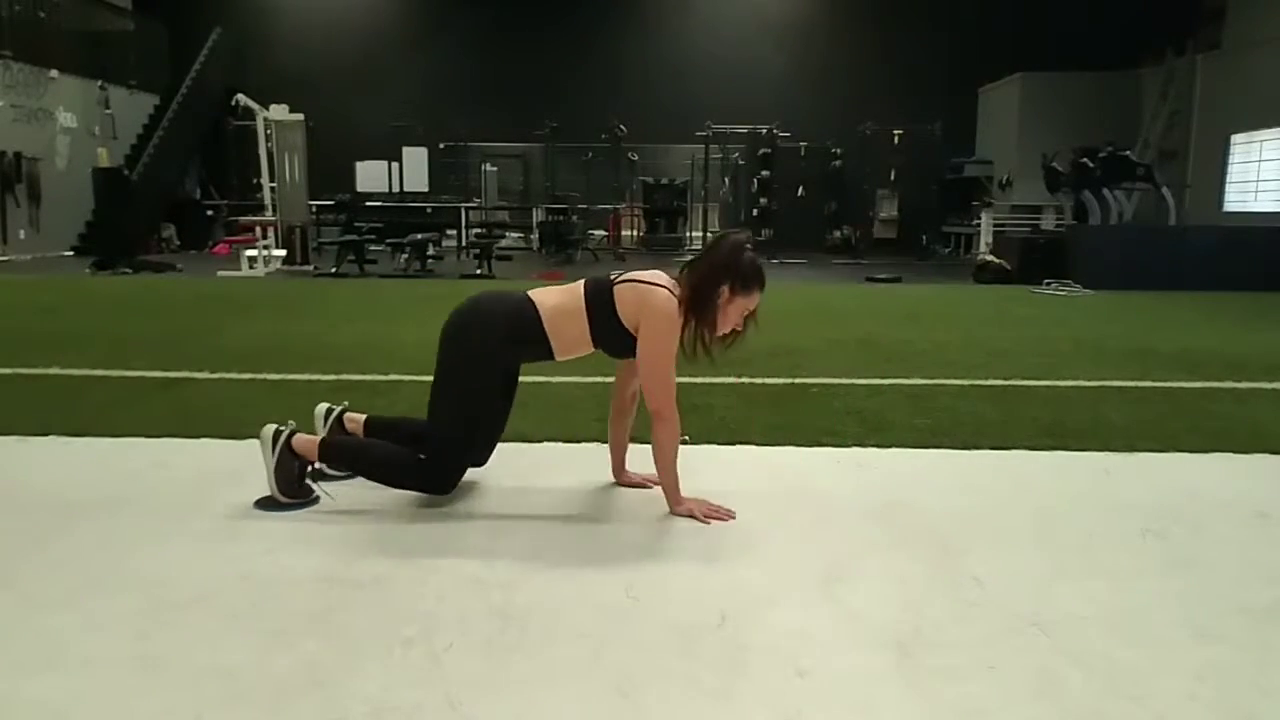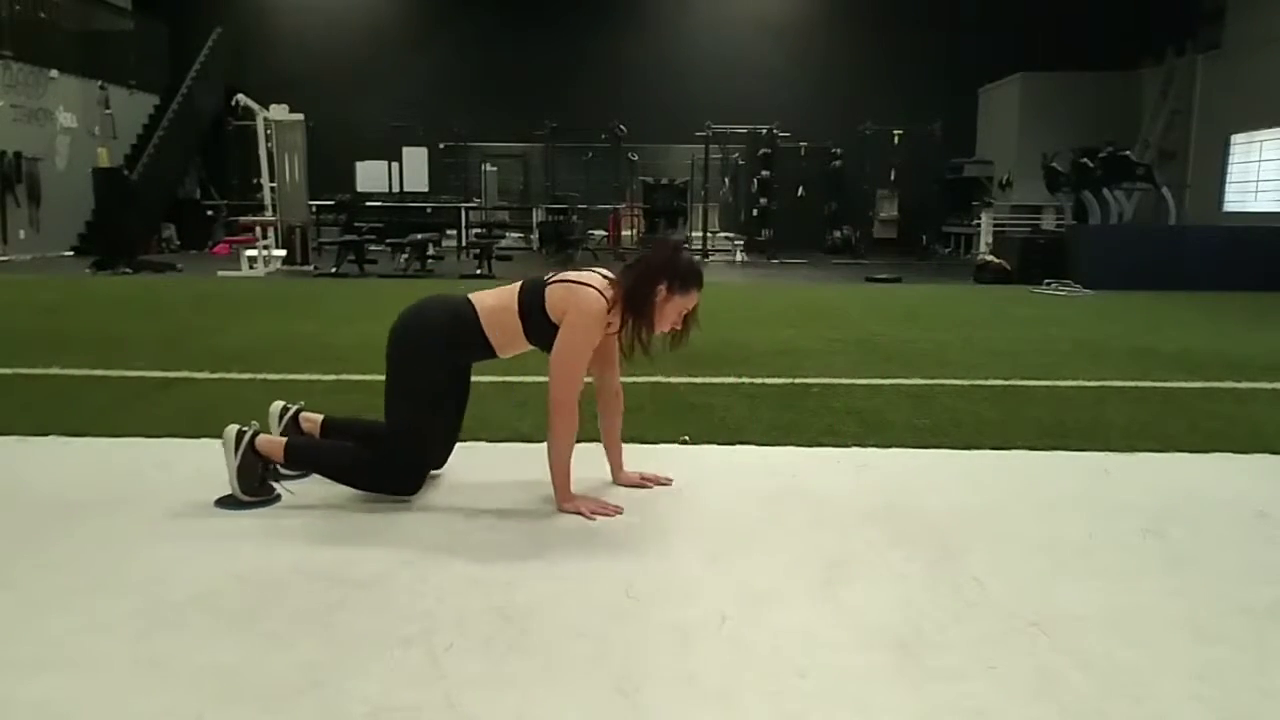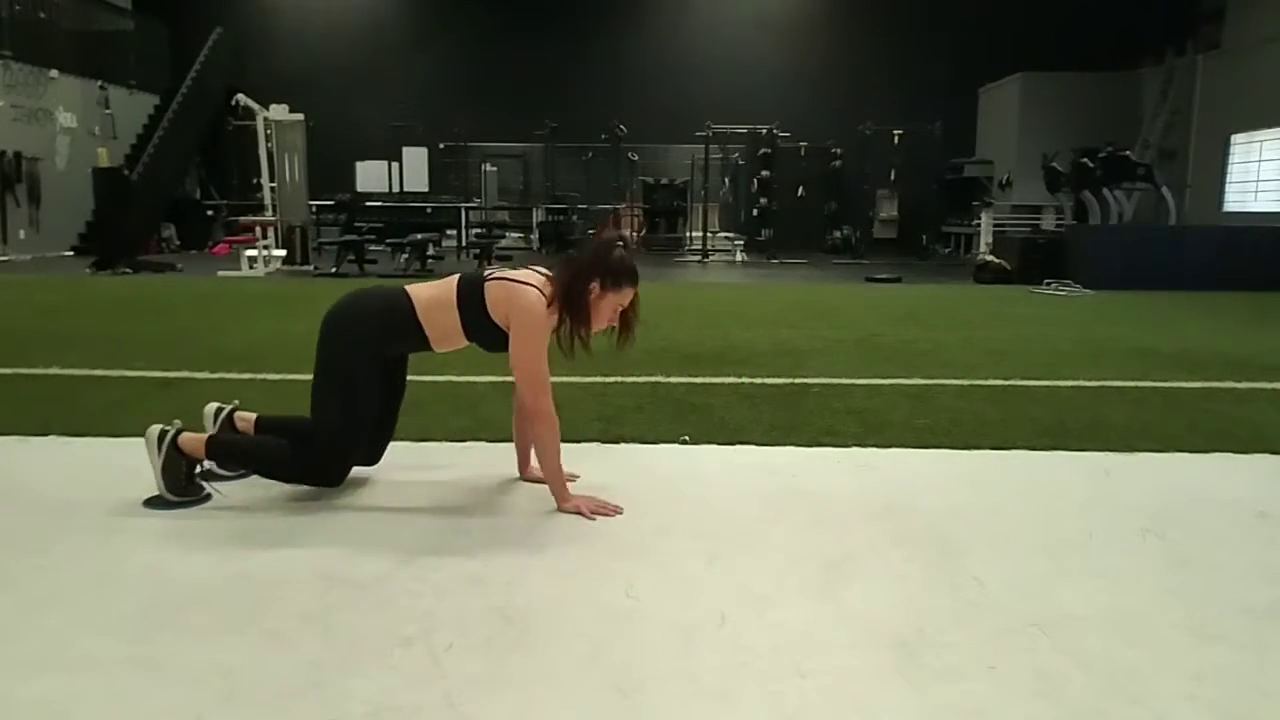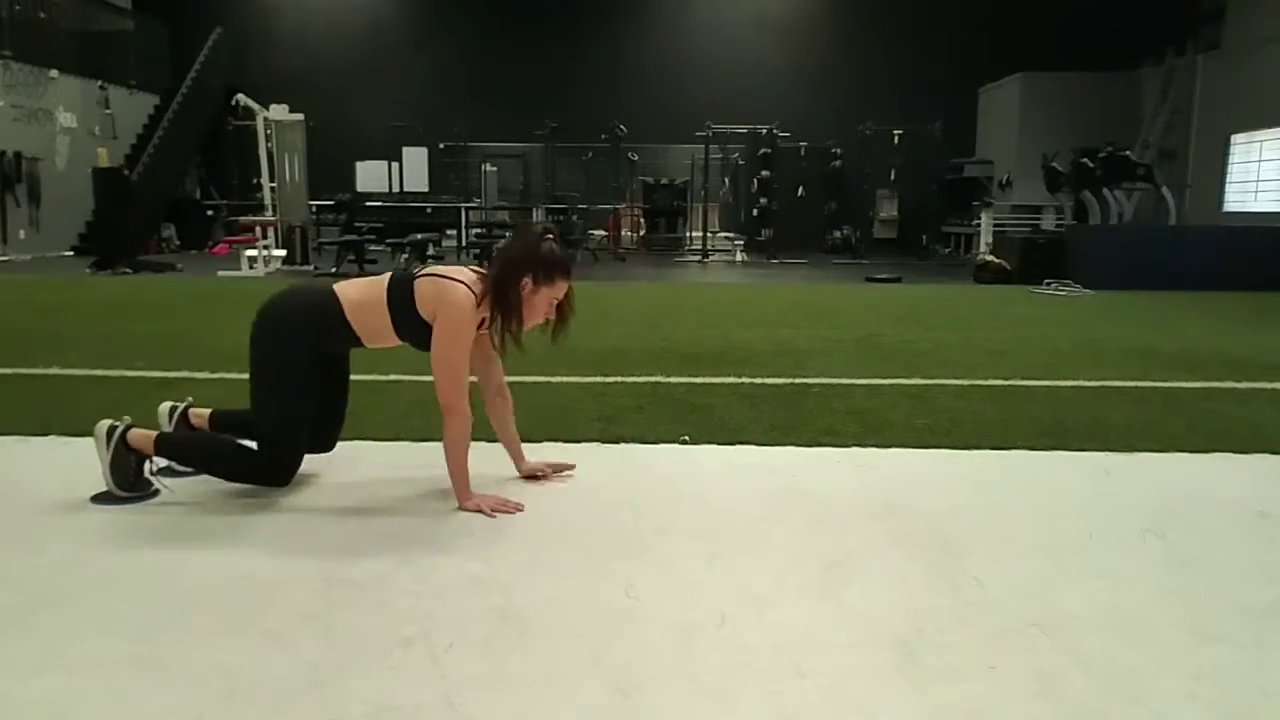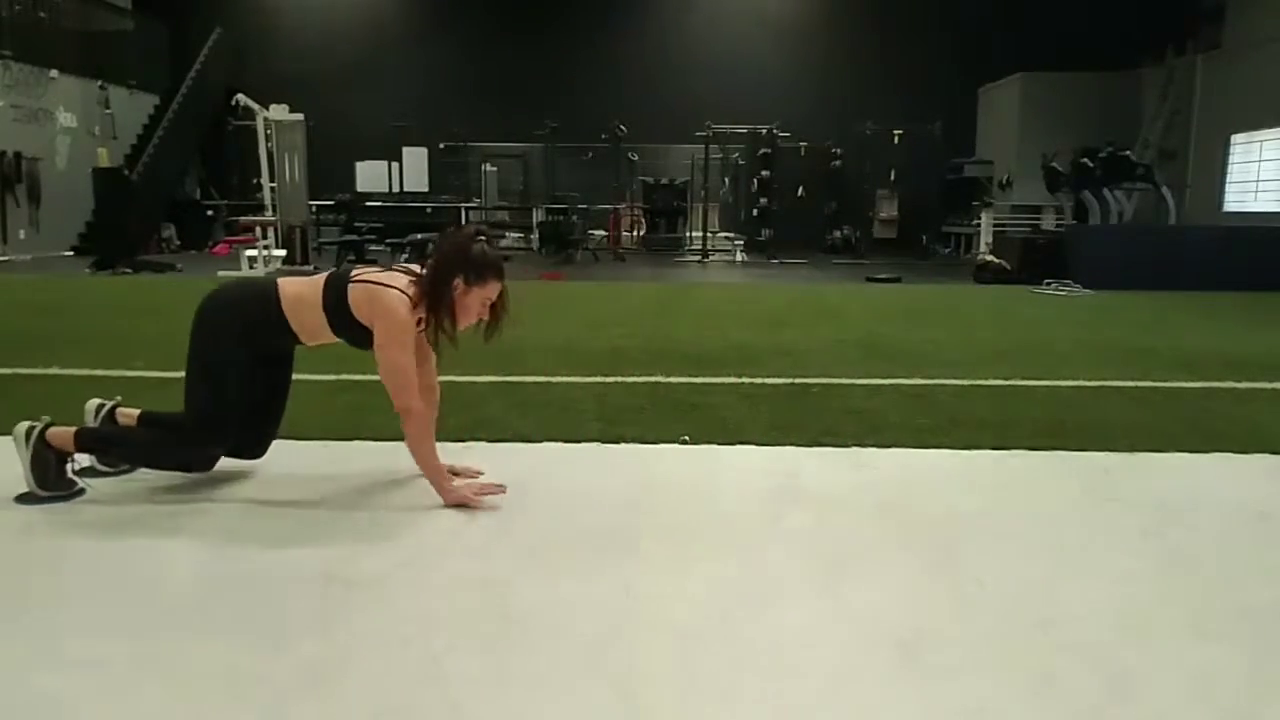
dt=0.3s
person 1, frame 1
left shoulder: (665, 295)
right shoulder: (662, 307)
left elbow: (626, 389)
right elbow: (663, 412)
left wrist: (619, 468)
right wrist: (676, 499)
left hip: (496, 329)
right hip: (484, 335)
left knee: (469, 449)
right knee: (439, 474)
left ankle: (345, 424)
right ankle: (297, 445)
person 1, frame 2
left shoulder: (613, 298)
right shoulder: (591, 305)
left elbow: (610, 392)
right elbow: (561, 408)
left wrist: (622, 469)
right wrist: (564, 493)
left hip: (447, 337)
right hip: (428, 336)
left knee: (430, 448)
right knee: (403, 475)
left ankle: (300, 421)
right ankle: (257, 445)
person 1, frame 3
left shoulder: (546, 292)
right shoulder: (531, 305)
left elbow: (528, 391)
right elbow: (537, 407)
left wrist: (527, 465)
right wrist: (563, 495)
left hip: (383, 331)
right hip: (361, 328)
left knee: (366, 448)
right knee: (327, 465)
left ankle: (237, 422)
right ankle: (182, 443)
person 1, frame 4
left shoulder: (485, 290)
right shoulder: (458, 300)
left elbow: (493, 382)
right elbow: (454, 407)
left wrist: (520, 461)
right wrist: (465, 494)
left hip: (322, 329)
right hip: (291, 326)
left knee: (317, 438)
right knee: (275, 467)
left ankle: (190, 418)
right ankle: (128, 439)
person 1, frame 5
left shoulder: (422, 287)
right shoulder: (395, 304)
left elbow: (425, 380)
right elbow: (411, 408)
left wrist: (431, 462)
right wrist: (445, 488)
left hip: (266, 328)
right hip: (232, 321)
left knee: (248, 442)
right knee: (199, 449)
left ankle: (118, 418)
right ankle: (48, 439)
